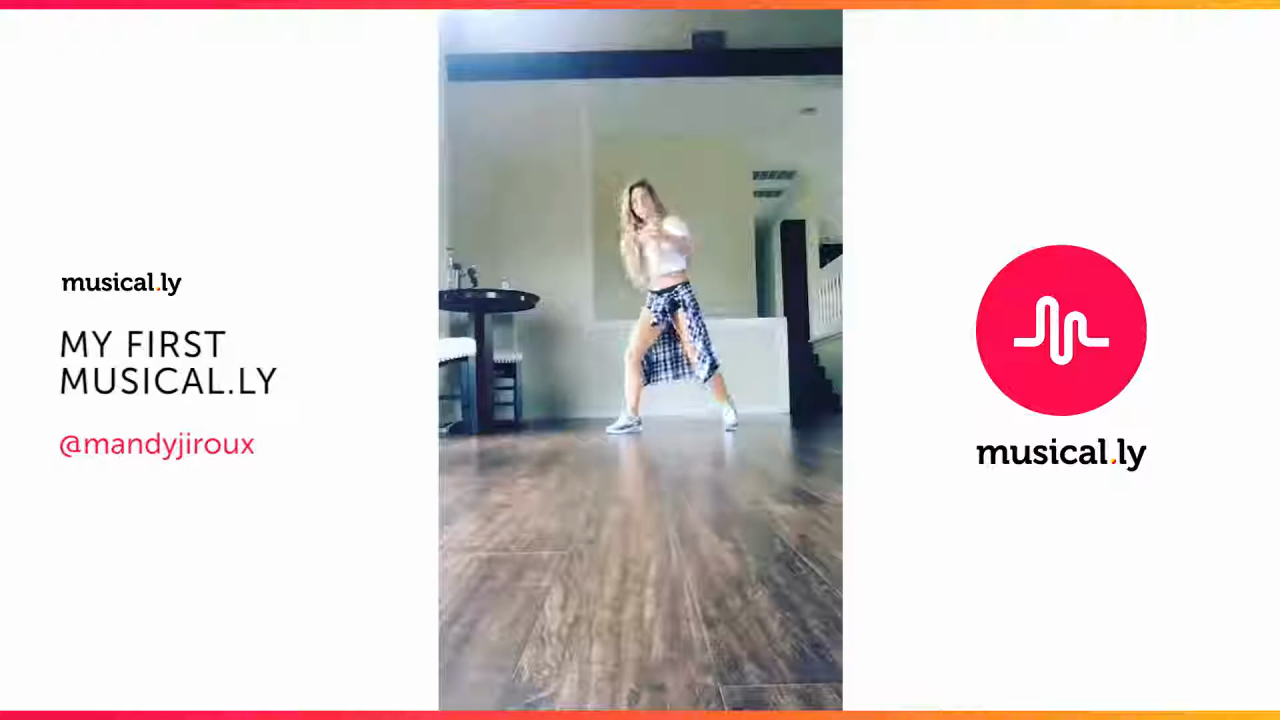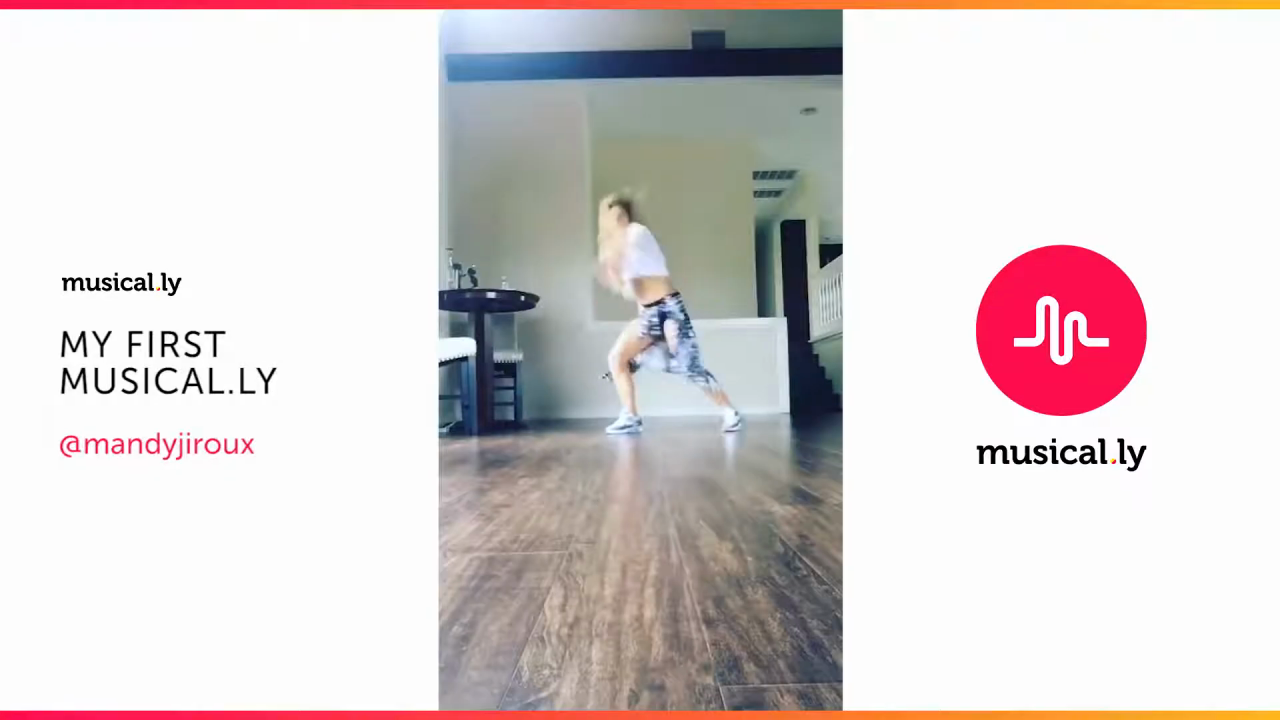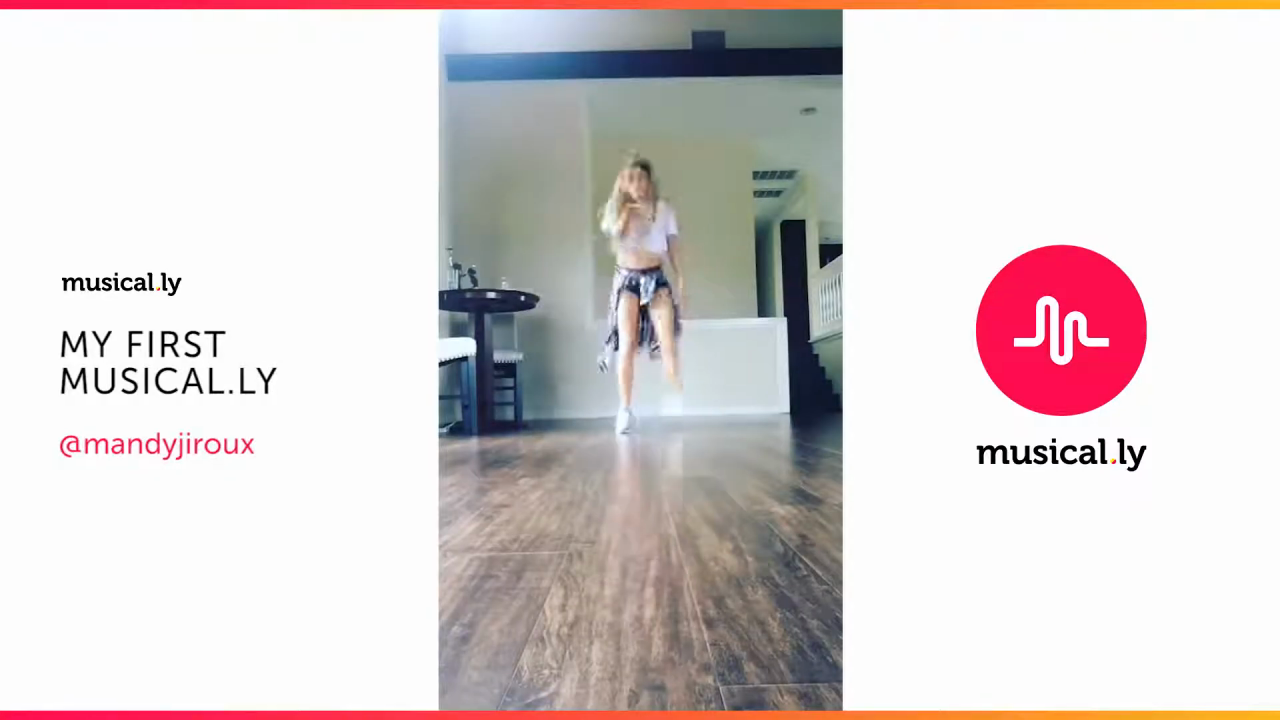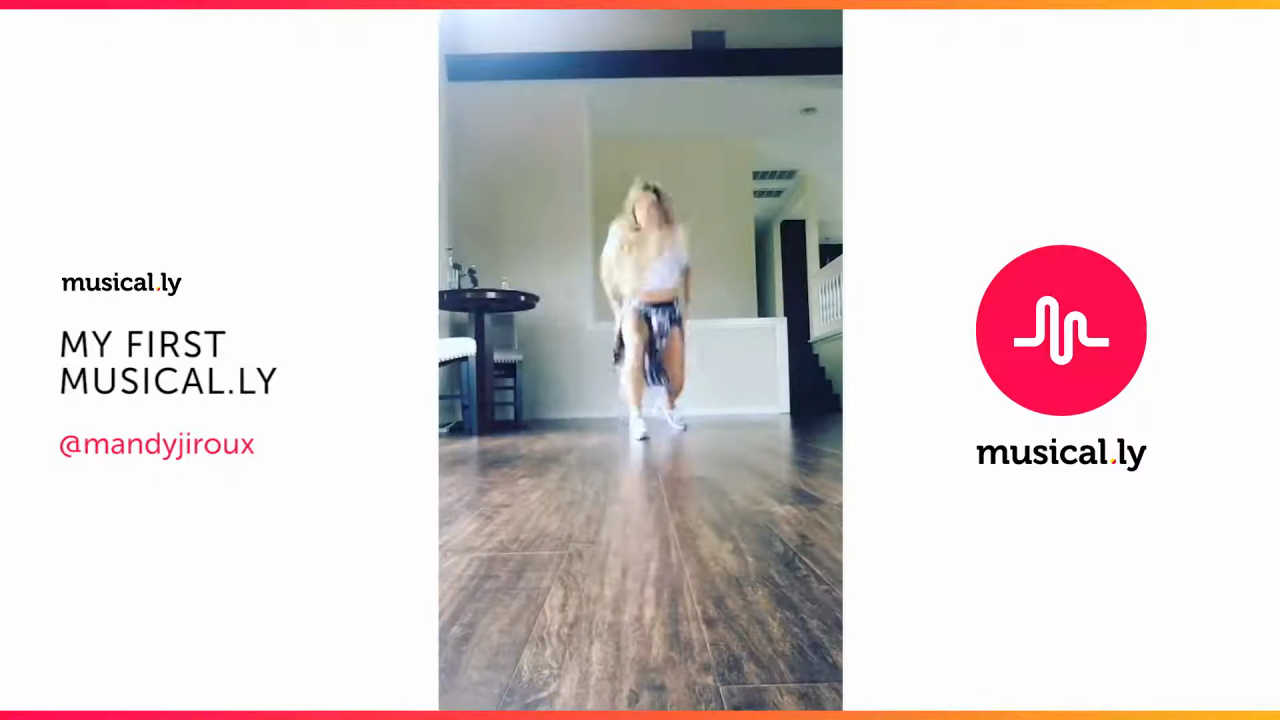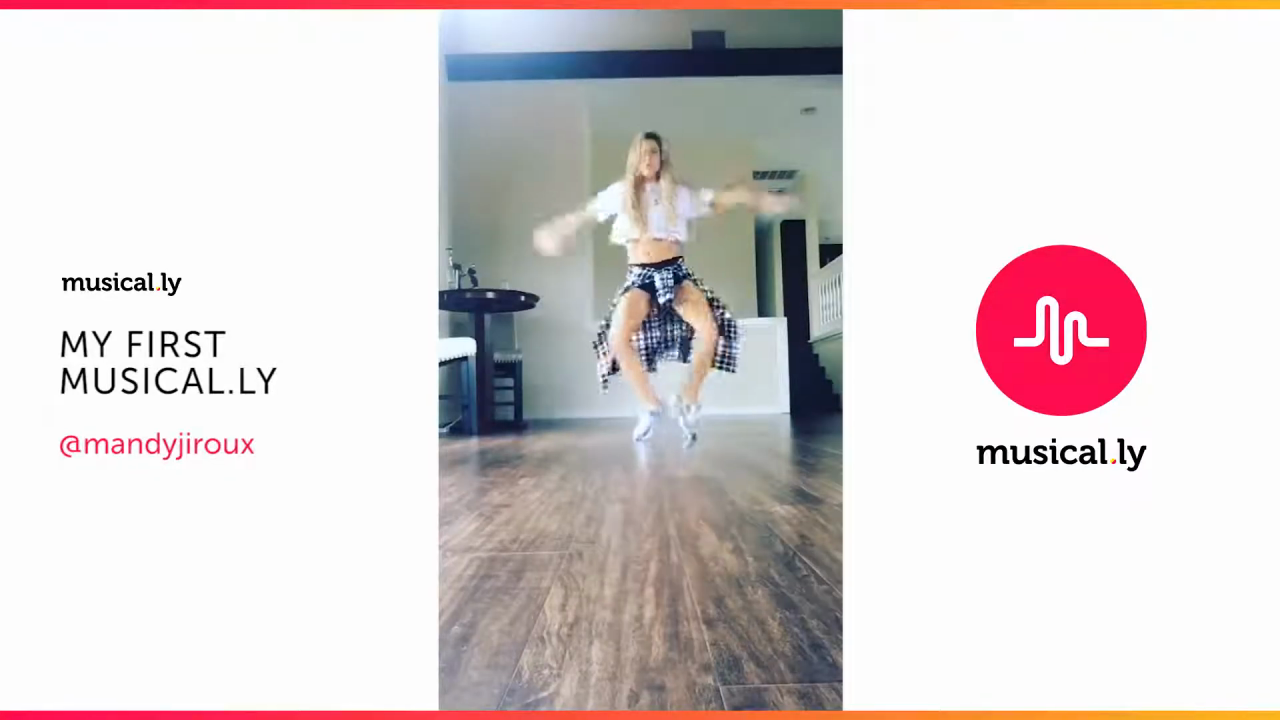
dt=1s
person 1, frame 1
left shoulder: (671, 223)
right shoulder: (638, 234)
left elbow: (685, 247)
left wrist: (662, 235)
left hip: (680, 295)
right hip: (655, 299)
left knee: (695, 354)
right knee: (632, 354)
left ankle: (728, 409)
right ankle: (631, 416)
person 1, frame 2
left shoulder: (636, 232)
right shoulder: (627, 241)
left hip: (668, 307)
right hip: (649, 312)
left knee: (689, 367)
right knee: (616, 358)
left ankle: (729, 411)
right ankle: (630, 417)
person 1, frame 3
left shoulder: (663, 208)
right shoulder: (616, 208)
left elbow: (672, 246)
right elbow: (617, 233)
left wrist: (680, 279)
right wrist: (629, 209)
left hip: (655, 277)
right hip: (626, 278)
left knee: (666, 338)
right knee: (626, 342)
left ankle: (677, 396)
right ankle: (625, 409)
person 1, frame 4
left shoulder: (675, 236)
right shoulder: (620, 234)
left elbow: (685, 271)
right elbow: (607, 268)
left wrist: (684, 301)
right wrist: (615, 300)
left hip: (668, 310)
right hip: (635, 309)
left knee: (677, 381)
right knee: (634, 351)
left ankle: (670, 407)
right ankle: (636, 417)
person 1, frame 5
left shoulder: (679, 192)
right shoulder: (621, 192)
left elbow: (718, 201)
right elbow: (589, 211)
left wrist: (761, 200)
right wrist: (559, 231)
left hip: (674, 271)
right hip: (640, 276)
left knee: (708, 330)
right knee: (617, 338)
left ankle: (688, 399)
right ankle: (651, 405)
